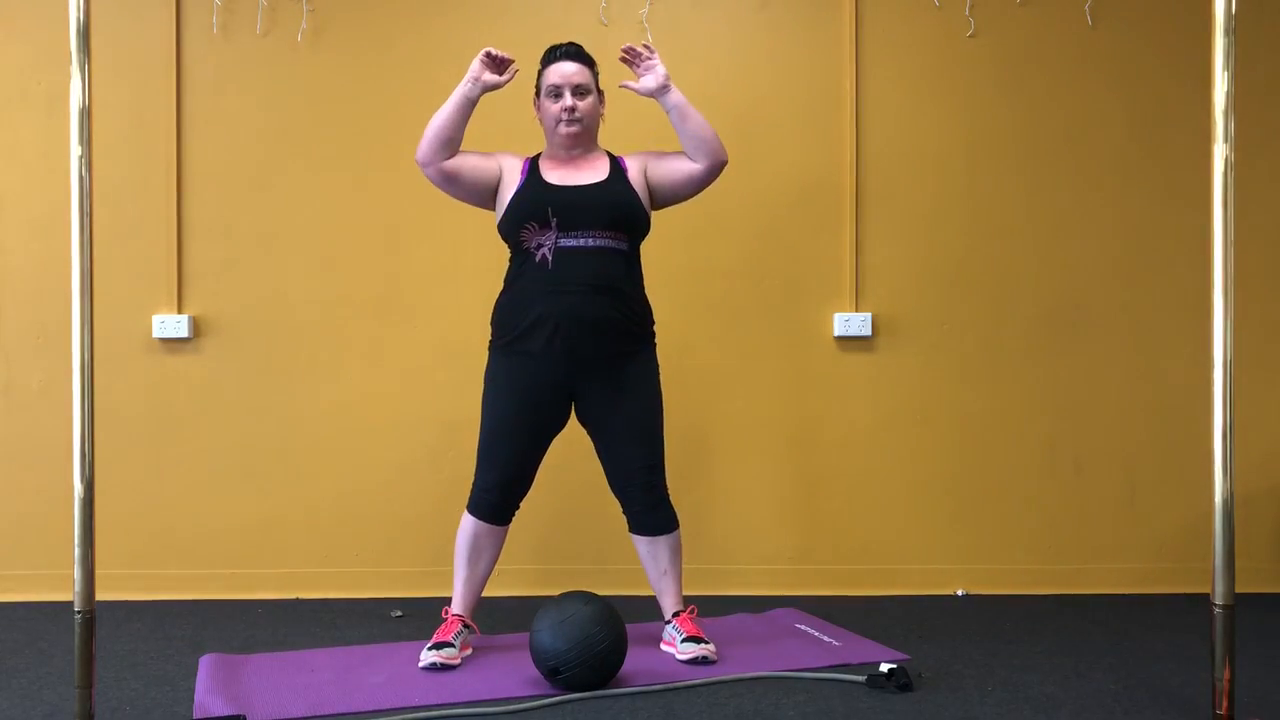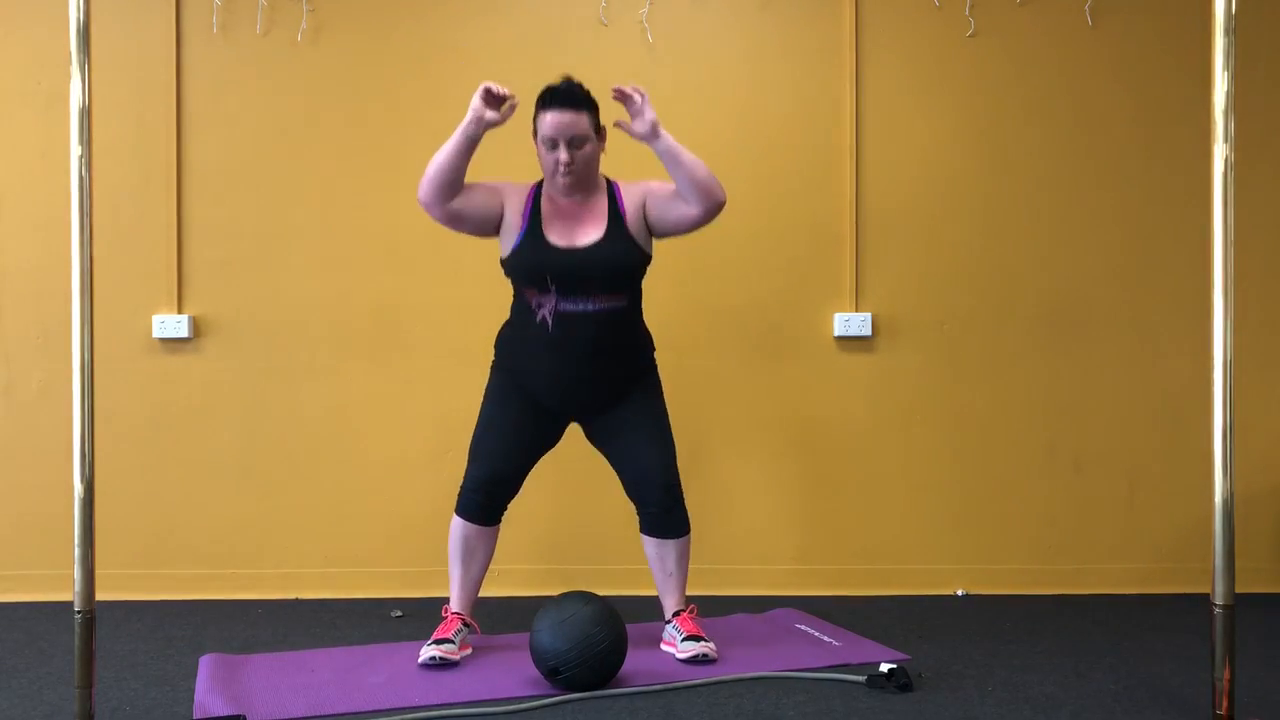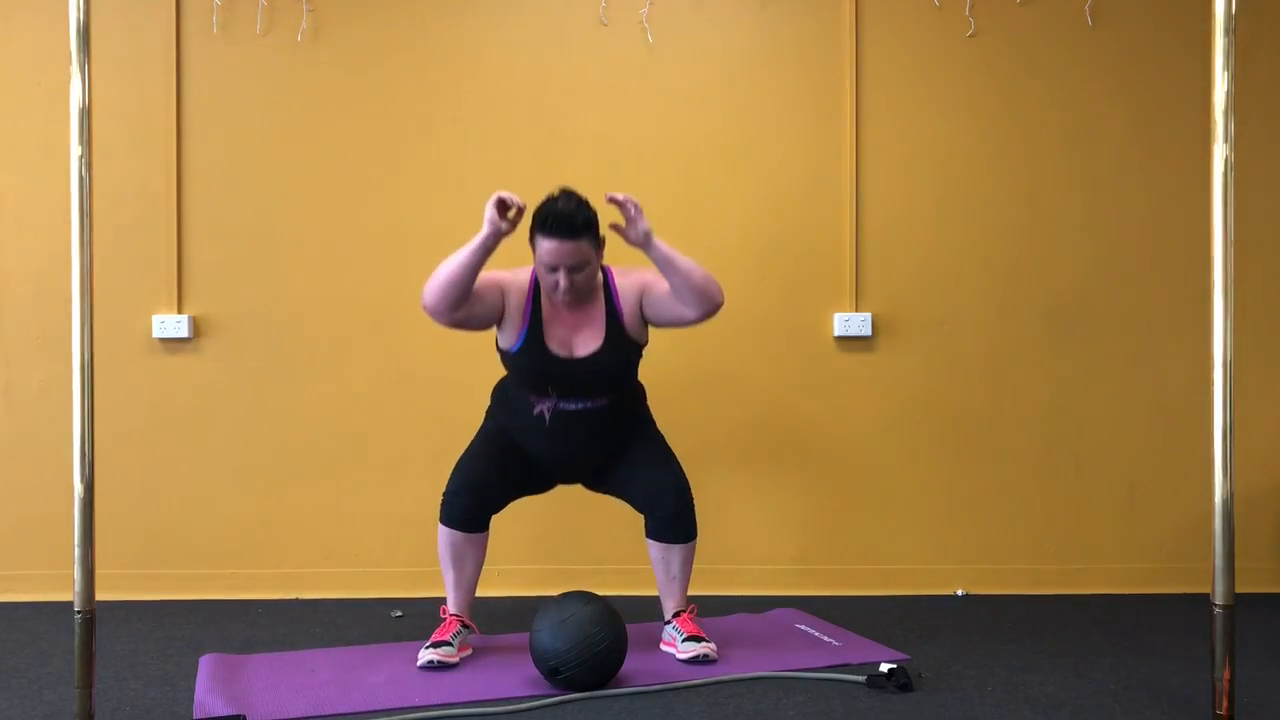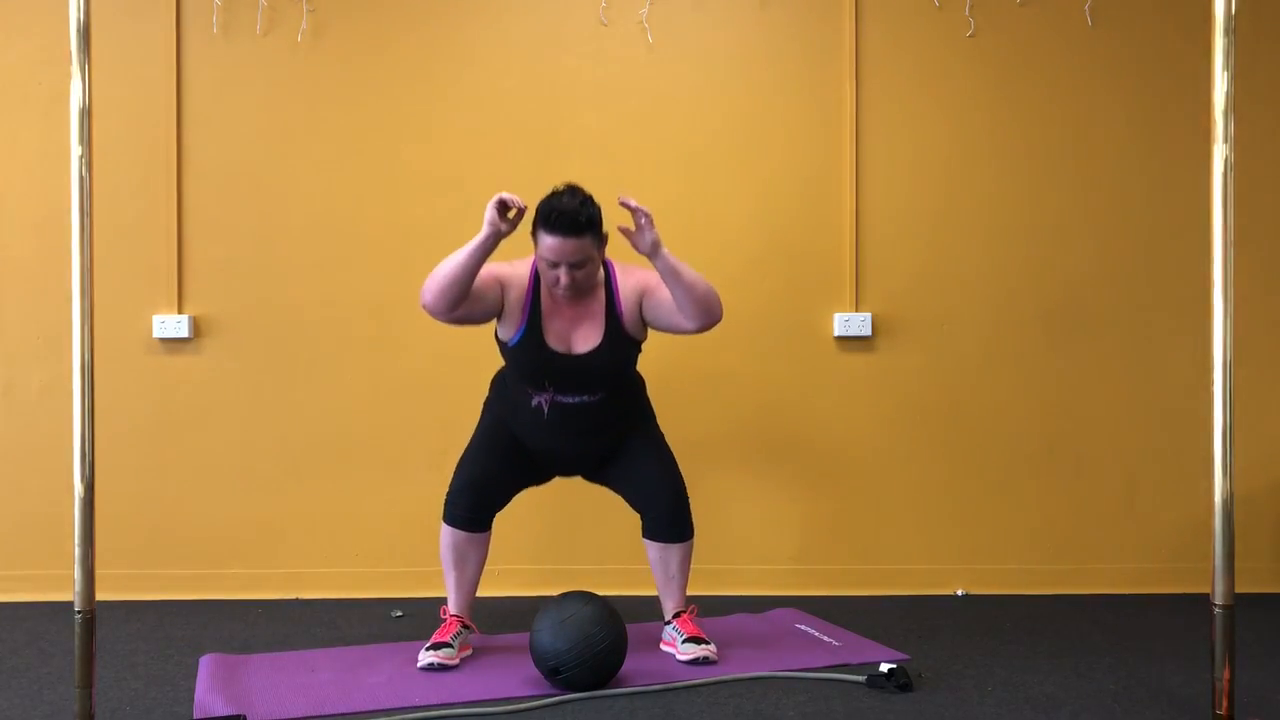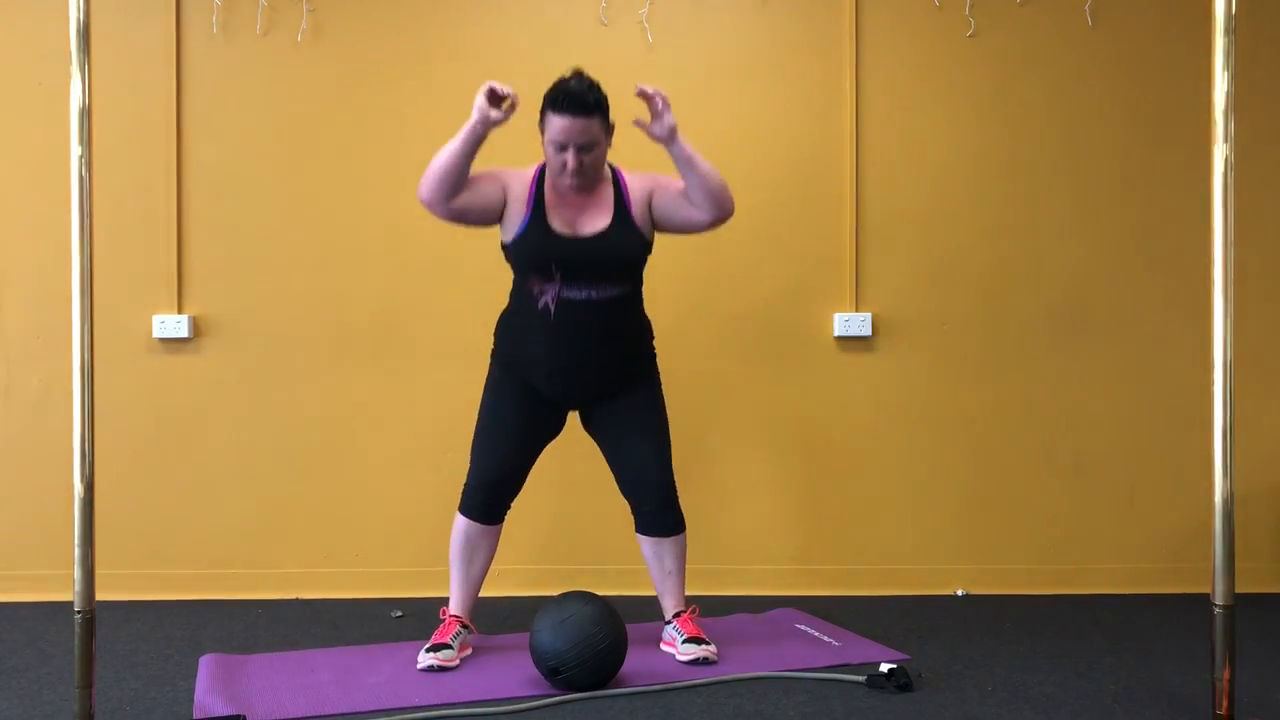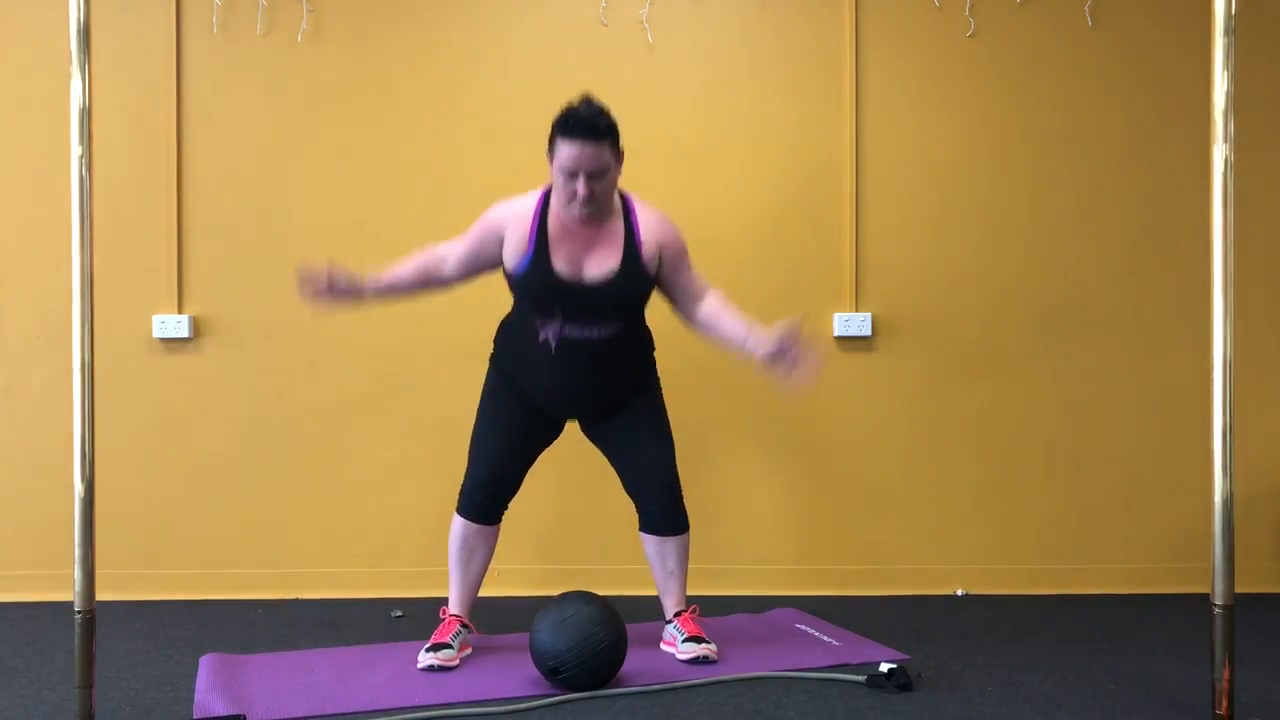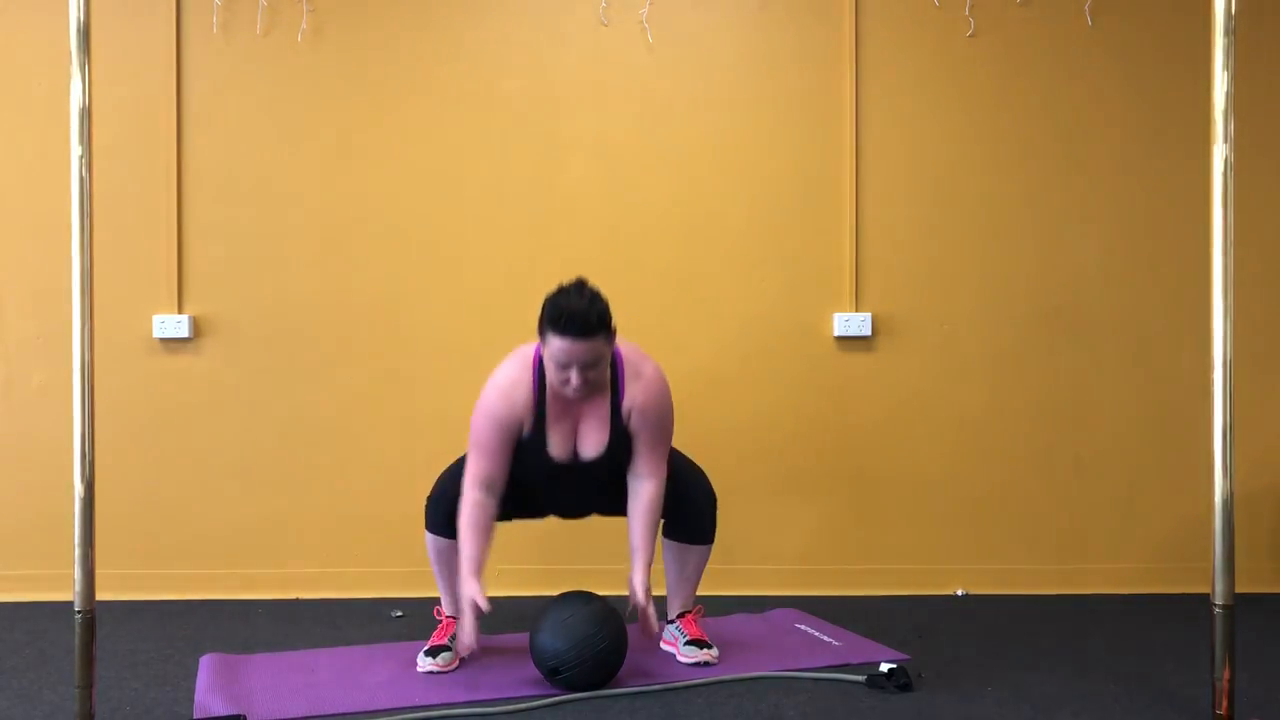
dt=0.4s
person 1, frame 1
left shoulder: (635, 173)
right shoulder: (509, 175)
left elbow: (710, 161)
right elbow: (432, 160)
left wrist: (664, 92)
right wrist: (472, 87)
left hip: (620, 359)
right hip: (527, 356)
left knee: (643, 489)
right knee: (495, 488)
left ankle: (677, 620)
right ankle: (457, 622)
person 1, frame 2
left shoulder: (635, 203)
right shoulder: (513, 205)
left elbow: (708, 203)
right elbow: (434, 200)
left wrist: (656, 137)
right wrist: (474, 126)
left hip: (622, 385)
right hip: (526, 384)
left knee: (659, 488)
right knee: (483, 487)
left ankle: (678, 619)
right ankle: (456, 620)
person 1, frame 3
left shoulder: (631, 292)
right shoulder: (510, 295)
left elbow: (706, 302)
right elbow: (437, 305)
left wrist: (650, 244)
right wrist: (487, 239)
left hip: (618, 440)
right hip: (522, 439)
left knee: (672, 499)
right knee: (464, 496)
left ankle: (678, 621)
right ankle: (455, 624)
person 1, frame 4
left shoulder: (632, 289)
right shoulder: (510, 286)
left elbow: (704, 315)
right elbow: (435, 302)
left wrist: (657, 253)
right wrist: (487, 238)
left hip: (617, 432)
right hip: (520, 429)
left knee: (667, 498)
right knee: (467, 495)
left ankle: (678, 622)
right ankle: (455, 624)
person 1, frame 5
left shoulder: (641, 193)
right shoulder: (514, 190)
left elbow: (715, 209)
right elbow: (434, 197)
left wrist: (673, 141)
right wrist: (477, 126)
left hip: (621, 378)
right hip: (526, 372)
left knee: (654, 489)
right knee: (486, 486)
left ankle: (678, 620)
right ankle: (456, 623)
person 1, frame 6
left shoulder: (651, 228)
right shoulder: (516, 218)
left elbow: (697, 301)
right elbow: (449, 262)
left wrist: (757, 342)
right wrist: (365, 286)
left hip: (622, 391)
right hip: (524, 382)
left knee: (660, 491)
right knee: (484, 487)
left ankle: (678, 620)
right ankle: (455, 622)
person 1, frame 7
left shoulder: (643, 382)
right shoulder: (510, 386)
left elbow: (647, 478)
right elbow: (481, 484)
left wrist: (640, 573)
right wrist: (469, 579)
left hip: (611, 481)
right hip: (530, 481)
left knee: (695, 500)
right knee: (447, 501)
left ankle: (681, 620)
right ankle: (452, 623)
